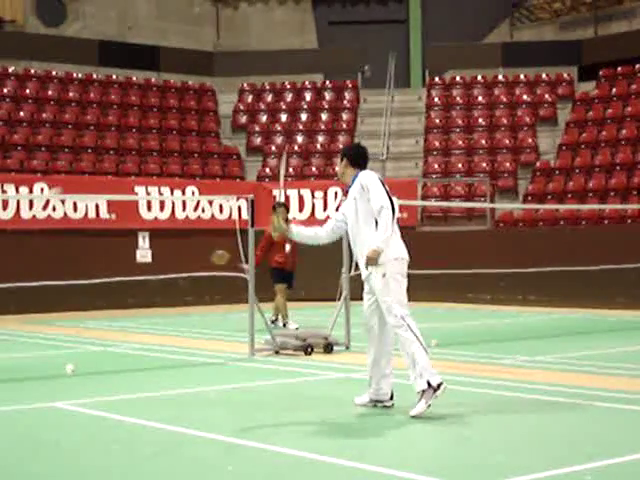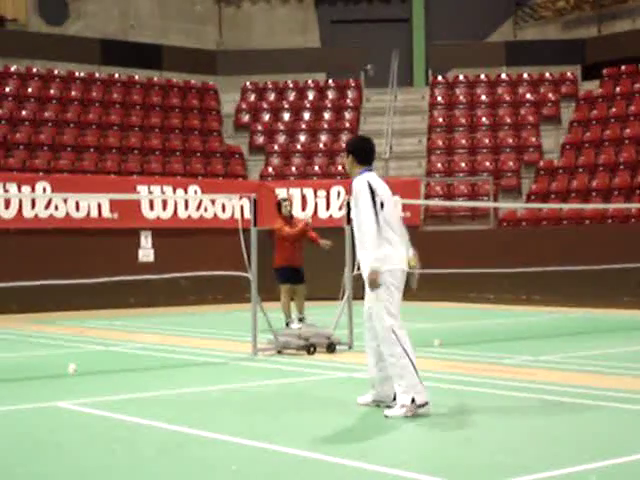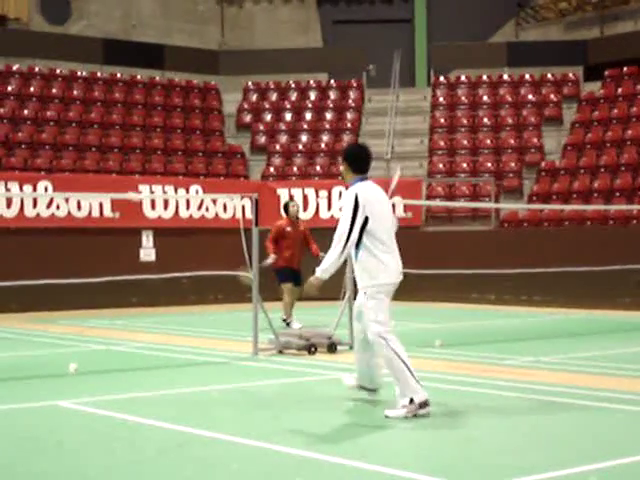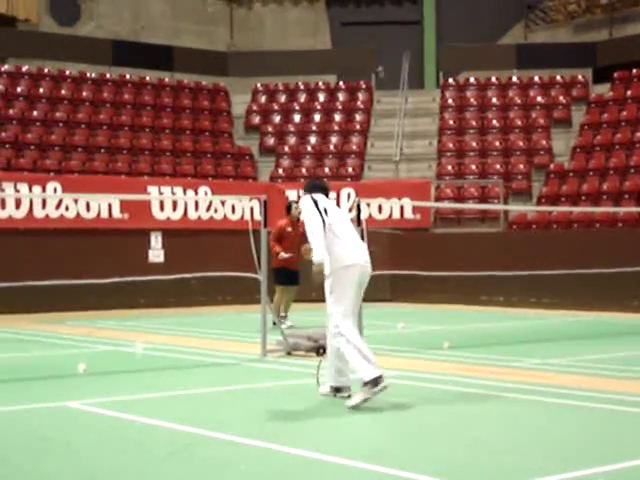
dt=0.5s
person 1, frame 1
left shoulder: (368, 179)
right shoulder: (348, 204)
left elbow: (388, 211)
right elbow: (325, 233)
left wrist: (378, 247)
right wrist: (291, 230)
left hip: (388, 261)
right hip: (372, 270)
left knee: (398, 320)
right knee: (376, 328)
left ankle: (428, 381)
right ankle: (380, 392)
person 1, frame 2
left shoulder: (364, 183)
right shoulder: (374, 182)
left elbow: (373, 225)
right elbow: (397, 223)
left wrist: (374, 264)
right wrist: (409, 252)
left hip: (384, 268)
right hip: (382, 268)
left knee: (388, 329)
right knee: (374, 332)
left ankle: (414, 396)
right ankle: (383, 393)
person 1, frame 3
left shoulder: (355, 195)
right shoulder: (377, 191)
left elbow: (343, 240)
right elbow: (392, 224)
left wrist: (320, 275)
left hip: (375, 275)
right hip: (383, 271)
left knee: (380, 335)
right knee: (362, 321)
left ankle: (415, 398)
right ankle: (367, 379)
person 1, frame 4
left shoulder: (309, 200)
right shoulder: (335, 208)
left elbow: (316, 225)
left wrist: (318, 258)
left hip: (342, 264)
right hip: (362, 262)
left knee: (341, 325)
right knee: (339, 324)
left ankle: (371, 377)
right ankle: (339, 383)
person 2, frame 1
right shoulder: (271, 230)
right elbow: (262, 249)
left wrist: (293, 240)
right wrist: (254, 263)
left hip: (290, 266)
right hip: (277, 265)
left knee: (283, 293)
right knee: (281, 291)
left ankle: (274, 318)
right ankle: (286, 321)
person 2, frame 2
left shoulder: (297, 222)
right shoulder: (279, 225)
left elbow: (308, 232)
right elbow: (292, 234)
left wrist: (319, 241)
right wrist: (305, 224)
left hip: (297, 263)
right hip: (283, 264)
left knee: (301, 290)
right knee: (286, 291)
left ankle: (301, 316)
right ankle: (289, 320)
person 2, frame 3
left shoulder: (302, 226)
right shoulder: (280, 225)
left elbow: (309, 242)
right elbow: (270, 241)
left wrist: (318, 253)
right wrist: (272, 254)
left hip: (296, 265)
right hip: (282, 264)
left knee: (295, 292)
right knee: (288, 291)
left ankle: (286, 316)
right ankle: (289, 320)
person 2, frame 4
left shoulder: (300, 226)
right shoulder: (282, 224)
right elbow: (272, 240)
right wrist: (279, 252)
left hip: (294, 265)
right hip: (281, 264)
left knee: (292, 290)
right knee: (281, 291)
left ankle: (284, 316)
right ankle: (276, 319)
